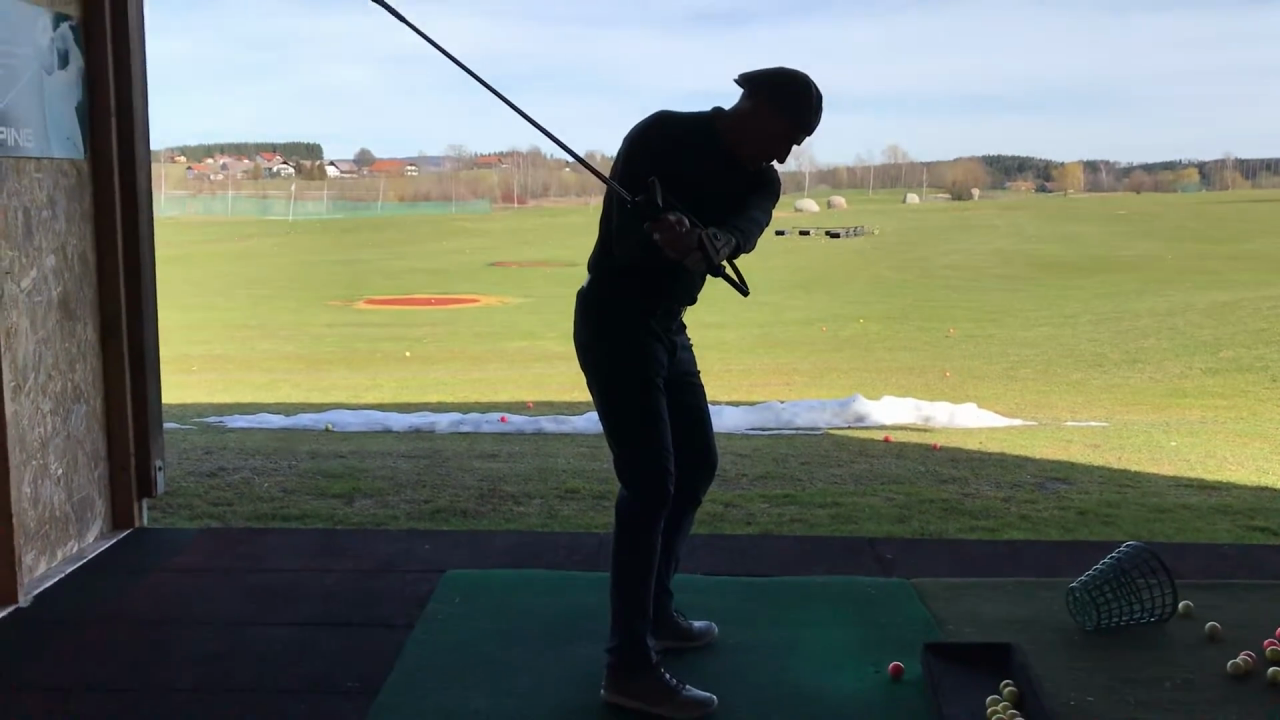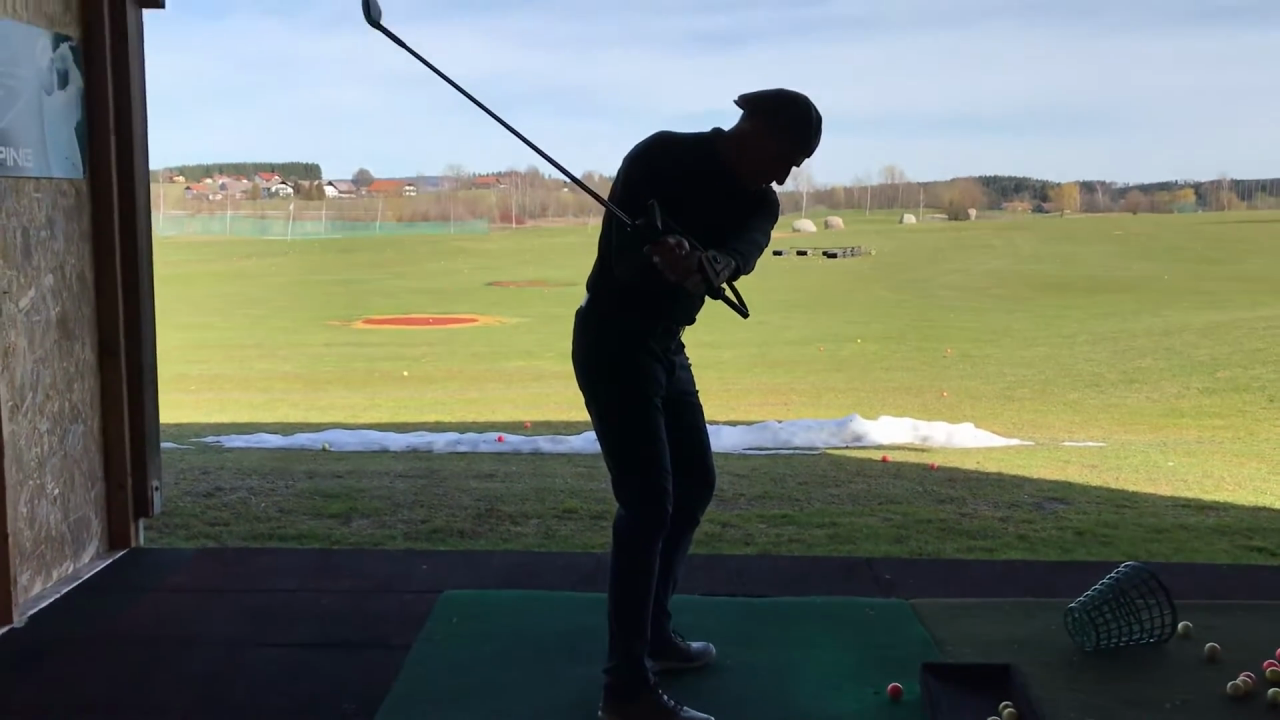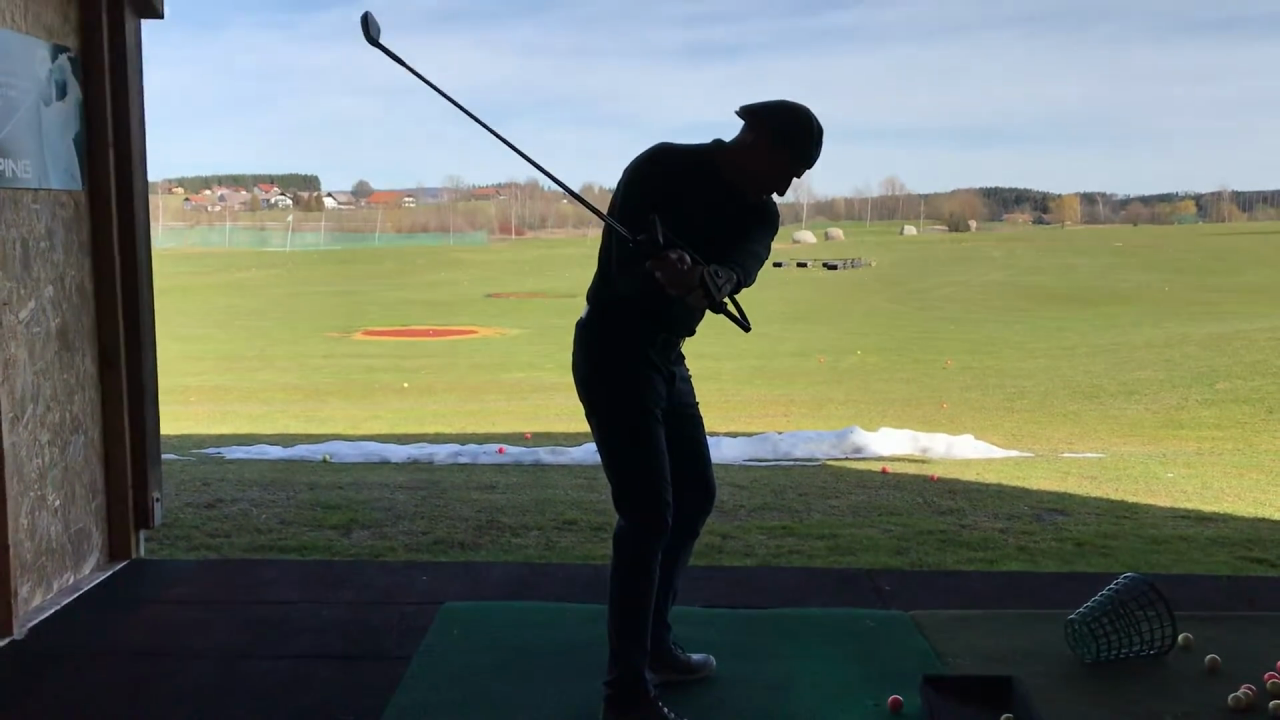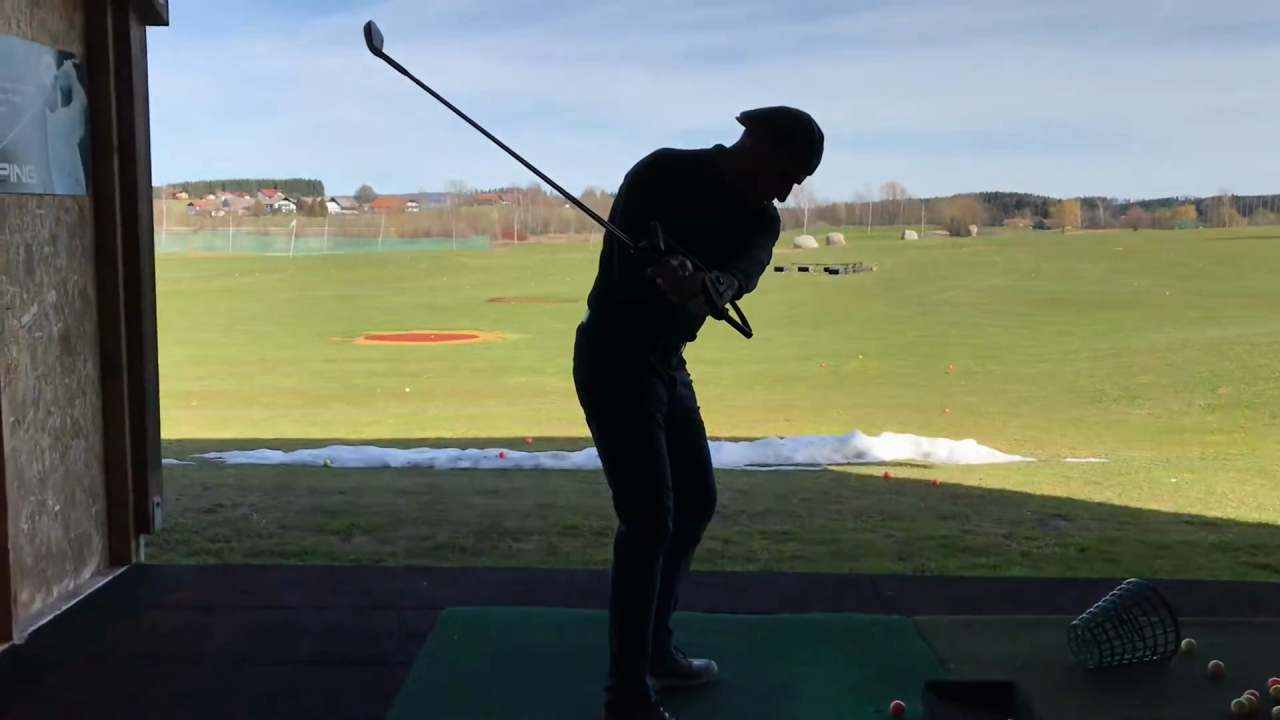
dt=0.3s
person 1, frame 1
left shoulder: (759, 178)
right shoulder: (662, 135)
left elbow: (746, 229)
right elbow: (624, 237)
left wrist: (711, 241)
right wrist: (668, 240)
left hip: (667, 323)
right hip: (616, 320)
left knee: (696, 465)
right knee: (650, 483)
left ankle: (654, 611)
right ankle: (628, 665)
person 1, frame 2
left shoulder: (758, 201)
right shoulder: (660, 157)
left elbow: (744, 253)
right elbow: (622, 258)
left wrist: (709, 265)
right wrist: (663, 262)
left hip: (665, 344)
right hip: (614, 342)
left knee: (693, 486)
right knee: (648, 503)
left ankle: (653, 632)
person 1, frame 3
left shoulder: (759, 212)
right shoulder: (660, 169)
left elbow: (745, 264)
right elbow: (623, 270)
left wrist: (711, 278)
right wrist: (666, 277)
left hip: (665, 354)
right hip: (614, 352)
left knee: (694, 496)
right knee: (648, 515)
left ankle: (653, 644)
person 1, frame 4
left shoulder: (759, 217)
right shoulder: (660, 175)
left elbow: (746, 271)
right elbow: (624, 276)
left wrist: (709, 284)
right wrist: (666, 285)
left hip: (665, 360)
right hip: (615, 358)
left knee: (695, 502)
right knee: (649, 521)
left ankle: (654, 649)
